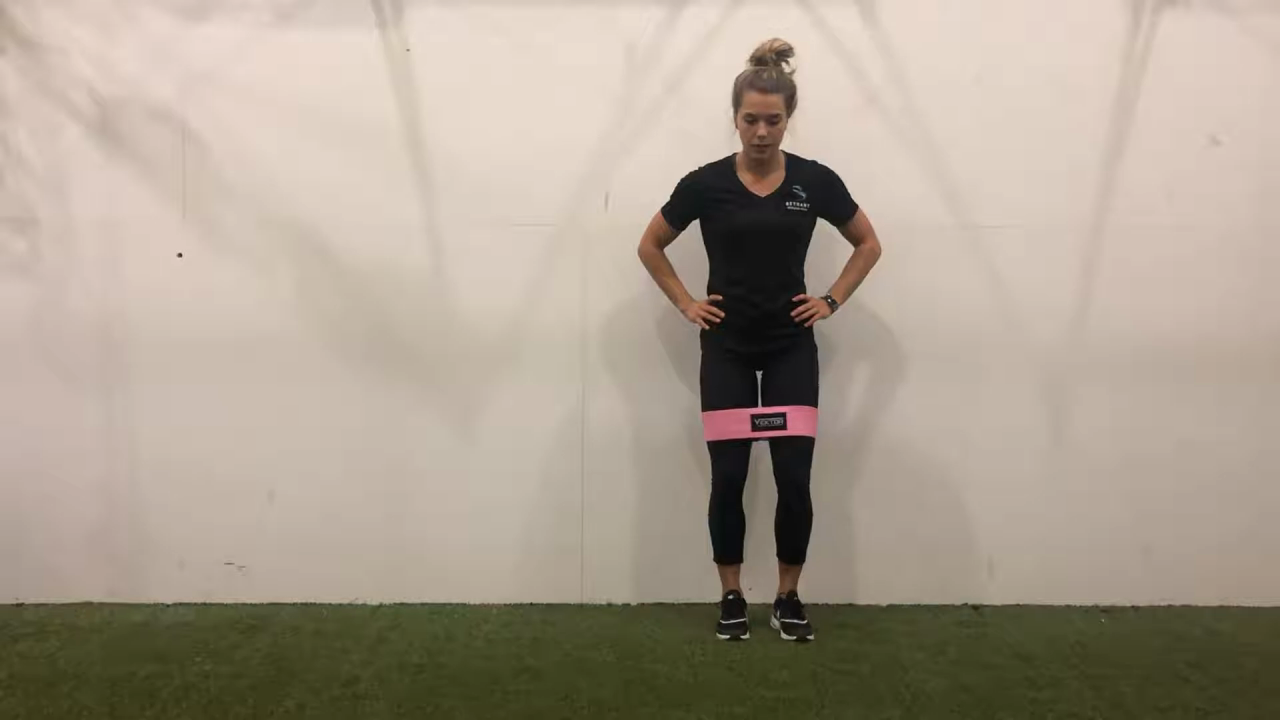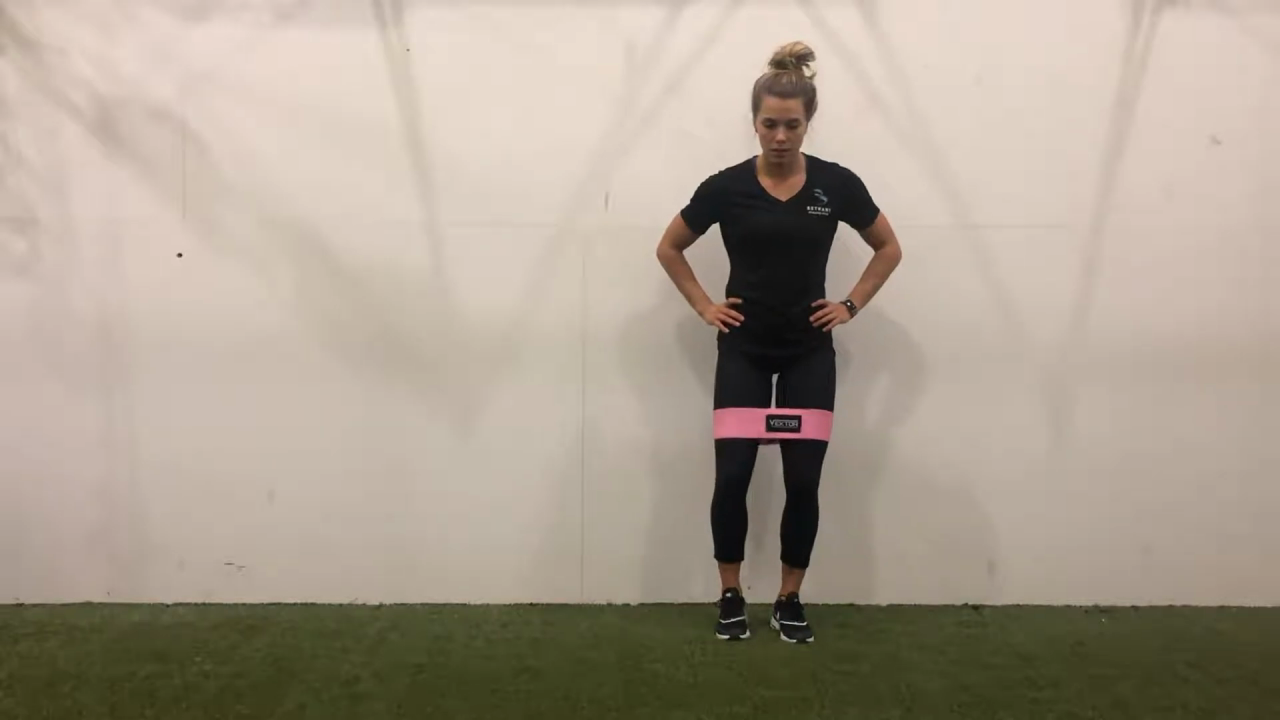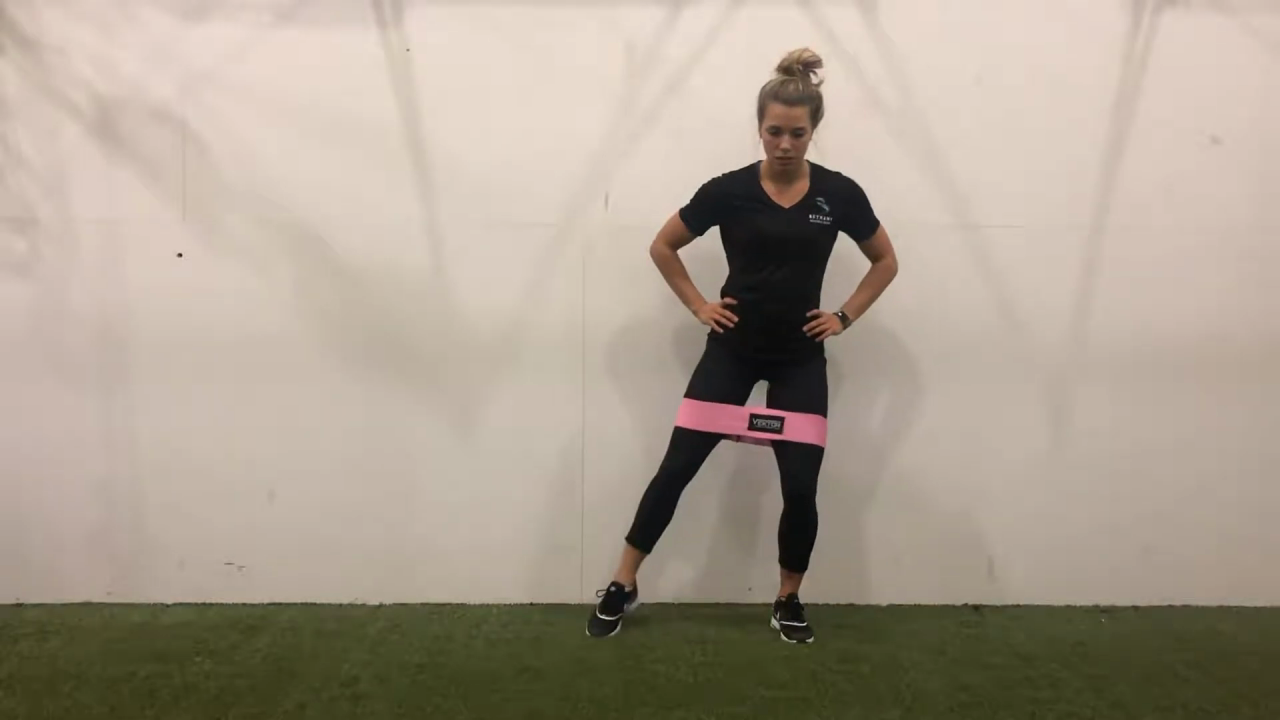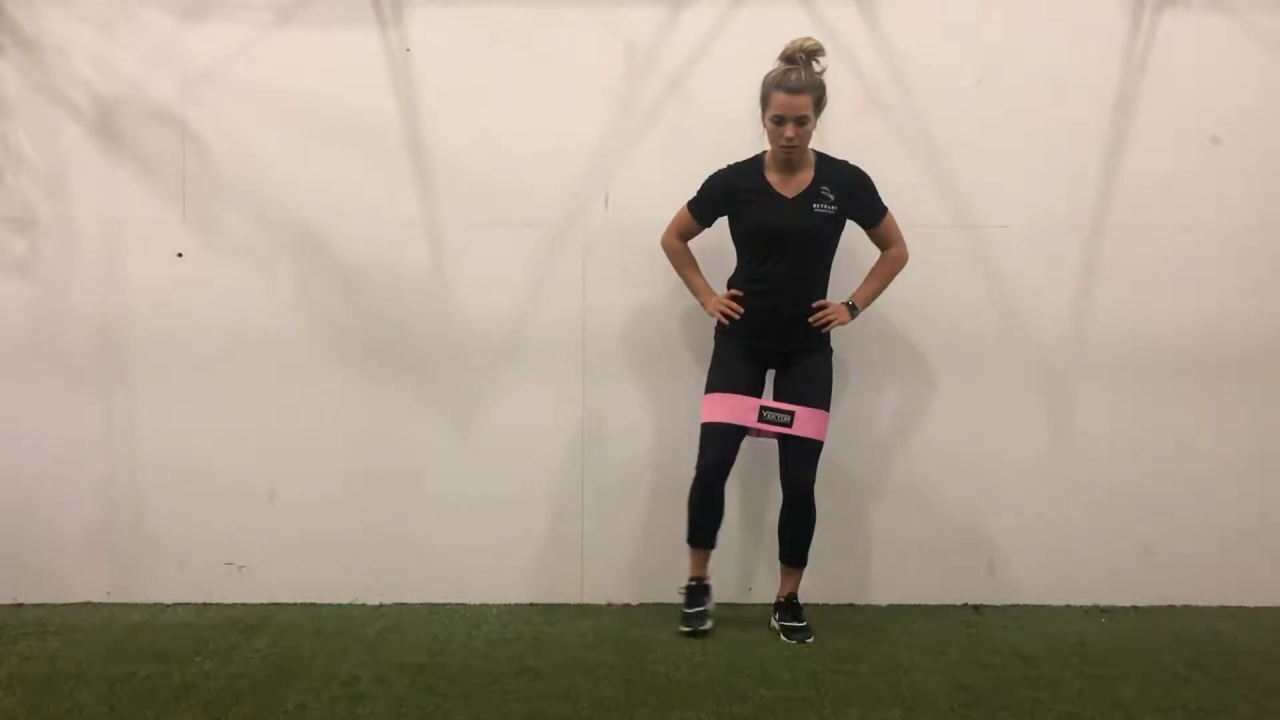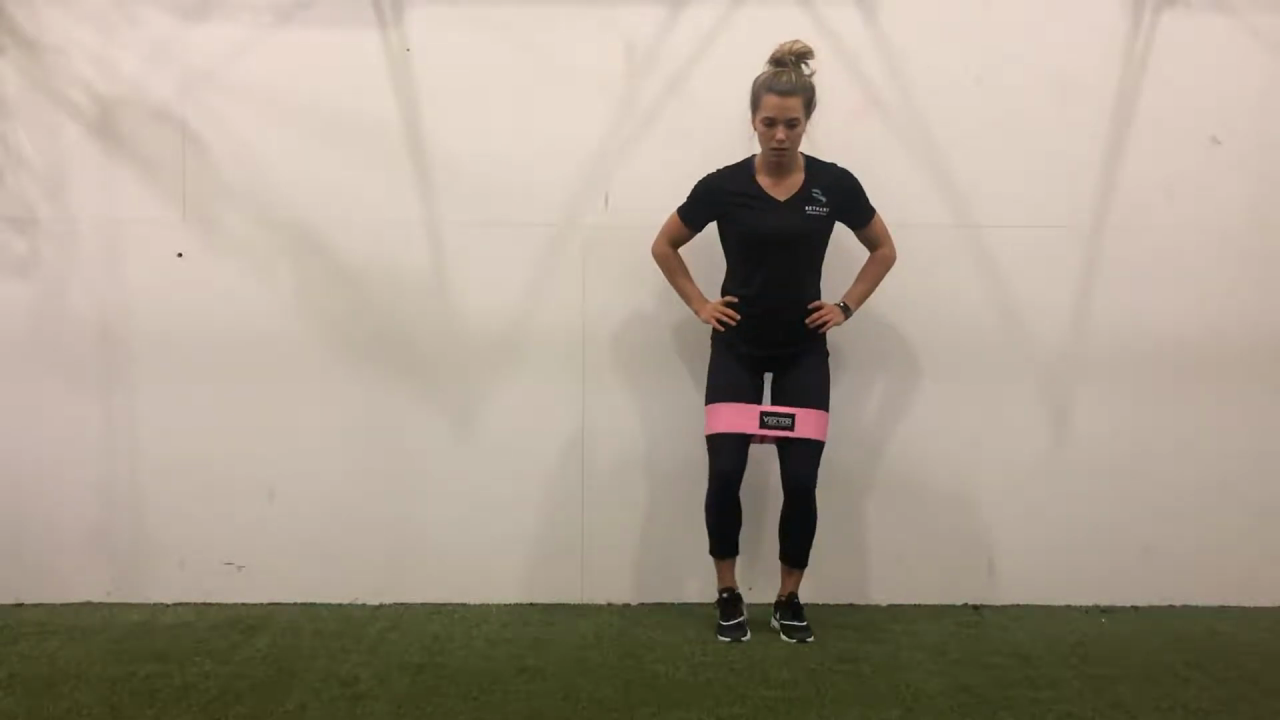
dt=0.5s
person 1, frame 1
left shoulder: (815, 180)
right shoulder: (706, 183)
left elbow: (868, 245)
right elbow: (650, 246)
left wrist: (831, 300)
right wrist: (686, 303)
left hip: (792, 348)
right hip: (727, 347)
left knee: (794, 480)
right knee: (728, 478)
left ankle: (788, 599)
right ankle: (731, 596)
person 1, frame 2
left shoulder: (836, 184)
right shoulder: (727, 186)
left elbow: (888, 249)
right elbow: (669, 249)
left wrist: (850, 305)
right wrist: (704, 305)
left hip: (808, 353)
right hip: (743, 350)
left knee: (802, 484)
right knee: (732, 478)
left ankle: (789, 600)
right ankle: (731, 595)
person 1, frame 3
left shoulder: (839, 193)
right shoulder: (728, 190)
left elbow: (886, 262)
right elbow: (662, 246)
left wrist: (845, 316)
right wrist: (698, 305)
left hip: (800, 359)
right hip: (731, 351)
left knee: (801, 489)
right knee: (677, 469)
left ankle: (788, 602)
right ankle: (622, 586)
person 1, frame 4
left shoulder: (846, 182)
right shoulder: (734, 180)
left elbow: (895, 251)
right elbow: (673, 238)
left wrist: (852, 305)
right wrist: (706, 297)
left hip: (806, 349)
right hip: (740, 342)
left knee: (799, 481)
right knee: (712, 466)
left ankle: (788, 601)
right ankle: (697, 583)
person 1, frame 5
left shoulder: (835, 183)
right shoulder: (724, 185)
left elbow: (883, 250)
right elbow: (664, 246)
left wrist: (846, 306)
right wrist: (699, 304)
left hip: (802, 353)
right hip: (737, 349)
left knee: (800, 483)
right knee: (725, 475)
left ankle: (789, 600)
right ankle: (728, 594)
